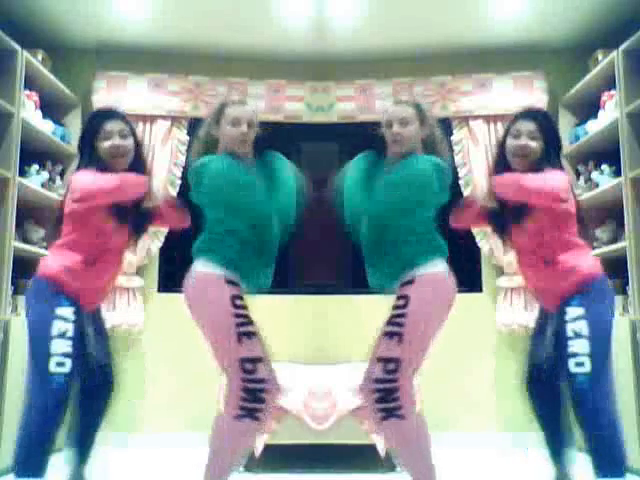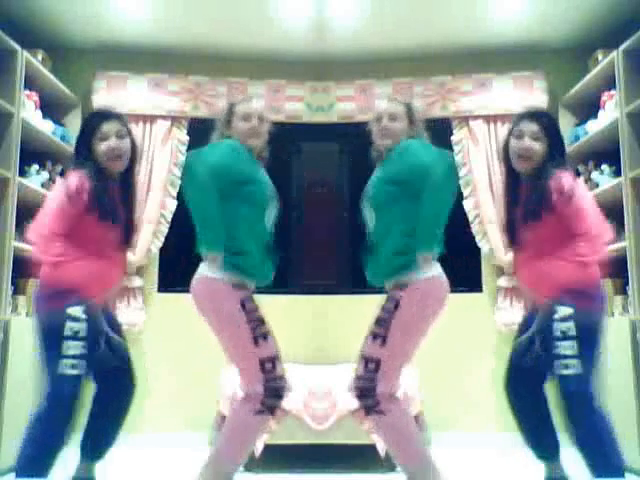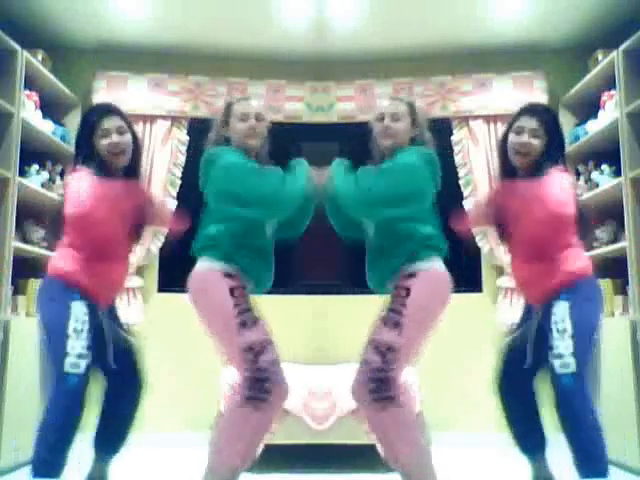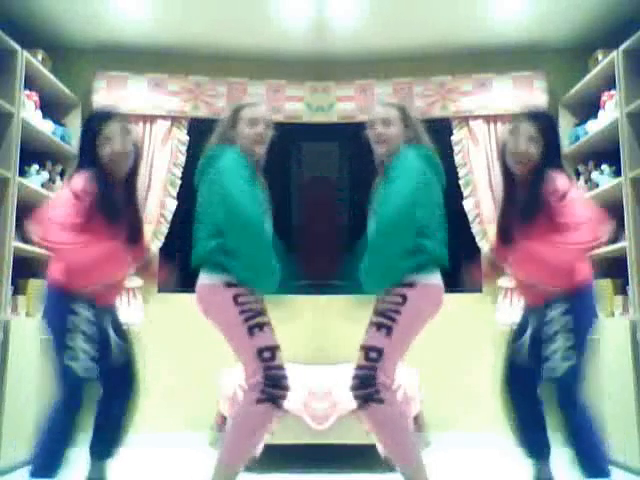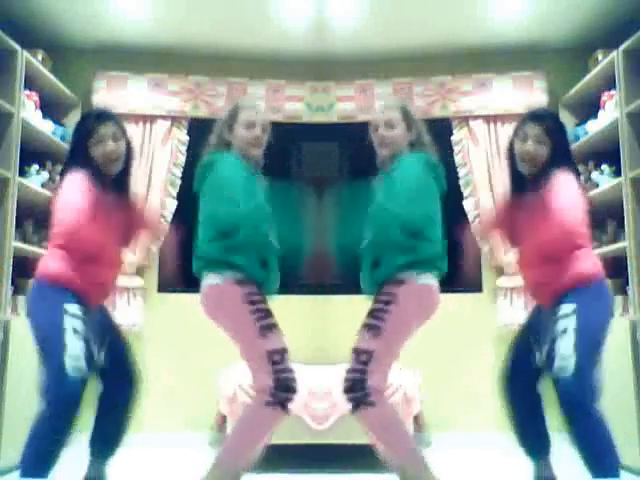
dt=0.5s
person 1, frame 1
left shoulder: (418, 170)
right shoulder: (394, 170)
left elbow: (363, 207)
right elbow: (358, 219)
left wrist: (359, 168)
right wrist: (360, 172)
left hip: (424, 283)
right hip: (415, 286)
left knee: (388, 388)
right knee: (377, 388)
person 1, frame 2
left shoulder: (410, 155)
right shoulder: (389, 168)
left elbow: (440, 166)
left wrist: (425, 242)
right wrist: (379, 264)
left hip: (415, 284)
right hip: (406, 284)
left knee: (371, 389)
right knee: (378, 387)
person 1, frame 3
left shoulder: (412, 165)
right shoulder: (382, 171)
left elbow: (363, 199)
right elbow: (350, 224)
left wrist: (338, 176)
right wrist: (334, 184)
left hip: (422, 278)
right hip: (404, 285)
left knee: (381, 377)
right knee: (366, 386)
person 1, frame 4
left shoulder: (410, 162)
right shoulder: (391, 172)
left elbow: (400, 215)
left wrist: (374, 275)
left hip: (414, 285)
right hip: (398, 287)
left knee: (370, 382)
right knee: (370, 384)
person 1, frame 5
left shoulder: (411, 170)
right shoulder: (395, 175)
left elbow: (392, 219)
left hip: (408, 285)
right hip: (398, 287)
left knee: (361, 385)
right knee: (362, 385)
person 2, frame 1
left shoulder: (244, 171)
right shoulder: (221, 171)
left elbow: (281, 219)
right elbow: (276, 210)
left wrist: (279, 173)
right wrist: (281, 168)
left hip: (224, 285)
right hip: (215, 282)
left knee: (259, 387)
right knee: (252, 389)
person 2, frame 2
left shoulder: (251, 168)
right shoulder: (229, 154)
right elbow: (199, 166)
left wrist: (262, 263)
right wrist: (213, 242)
left hip: (234, 284)
right hip: (224, 283)
left knee: (261, 387)
right knee: (268, 388)
person 2, frame 3
left shoulder: (256, 171)
right shoulder: (227, 165)
left elbow: (289, 223)
right elbow: (278, 199)
left wrist: (304, 184)
right wrist: (300, 174)
left hip: (235, 286)
right hip: (217, 278)
left knee: (273, 387)
right knee: (259, 378)
person 2, frame 4
left shoulder: (248, 173)
right shoulder: (229, 163)
right elbow: (240, 217)
right wrist: (266, 275)
left hip: (241, 288)
right hip: (225, 286)
left knee: (269, 384)
right knee: (269, 382)
person 2, frame 5
left shoulder: (244, 175)
right shoulder: (228, 170)
right elbow: (246, 219)
left hip: (242, 287)
right hip: (231, 285)
left knee: (278, 385)
right knee: (278, 385)
person 3, frame 1
left shoulder: (134, 198)
right shoulder: (85, 179)
left elbow: (180, 219)
right elbow: (108, 187)
left wrist: (156, 199)
right wrist: (143, 183)
left hip: (88, 303)
right hip: (55, 293)
left knee: (100, 385)
right knee: (52, 389)
person 3, frame 2
left shoulder: (120, 190)
right shoulder: (77, 183)
right elbow: (42, 236)
right wrist: (78, 279)
left hip: (95, 303)
right hip: (65, 300)
left knee: (119, 385)
right knee: (63, 394)
person 3, frame 3
left shoulder: (127, 188)
right shoulder: (83, 177)
left elbow: (164, 218)
right elbow: (84, 209)
left wrist: (166, 216)
right wrist: (134, 198)
left hip: (101, 300)
right hip: (68, 293)
left knee: (127, 381)
right knee: (71, 386)
person 3, frame 4
left shoulder: (124, 191)
right shoulder: (84, 185)
right elbow: (48, 228)
left wrist: (145, 262)
right wrist: (98, 263)
left hip: (102, 304)
right hip: (72, 299)
left knee: (121, 383)
right knee: (73, 391)
person 3, frame 5
left shoulder: (115, 190)
right shoulder: (79, 181)
right elbow: (74, 228)
left hip: (91, 302)
right hip: (58, 295)
left knee: (122, 380)
right knee: (66, 389)
person 4, frame 1
left shoulder: (554, 179)
right shoulder: (505, 198)
left elbow: (535, 187)
right elbow: (459, 219)
left wrist: (497, 183)
right wrist: (482, 199)
left hip: (584, 294)
right hip: (551, 303)
left knee: (587, 388)
right knee: (540, 385)
person 4, frame 2
left shoulder: (562, 183)
right shoulder: (519, 190)
left elbow: (596, 236)
left wrist: (560, 279)
left hip: (573, 300)
right hip: (543, 303)
left knee: (576, 394)
right knee: (520, 385)
person 4, frame 3
left shoulder: (555, 178)
right shoulder: (512, 188)
left elbow: (556, 209)
right elbow: (473, 220)
left wrist: (504, 199)
right wrist: (471, 217)
left hip: (571, 293)
right hip: (538, 300)
left knee: (568, 386)
right knee: (512, 380)
person 4, frame 4
left shoulder: (555, 185)
right shoulder: (515, 191)
left elbow: (590, 229)
left wrist: (542, 263)
right wrist: (495, 261)
left hip: (567, 299)
right hip: (537, 304)
left knee: (567, 392)
right knee: (519, 384)
person 4, frame 5
left shoulder: (561, 181)
right shoulder: (523, 190)
left elbow: (565, 227)
right elbow: (498, 224)
left hip: (581, 296)
right hip: (548, 302)
left knee: (573, 390)
right knee: (517, 379)
